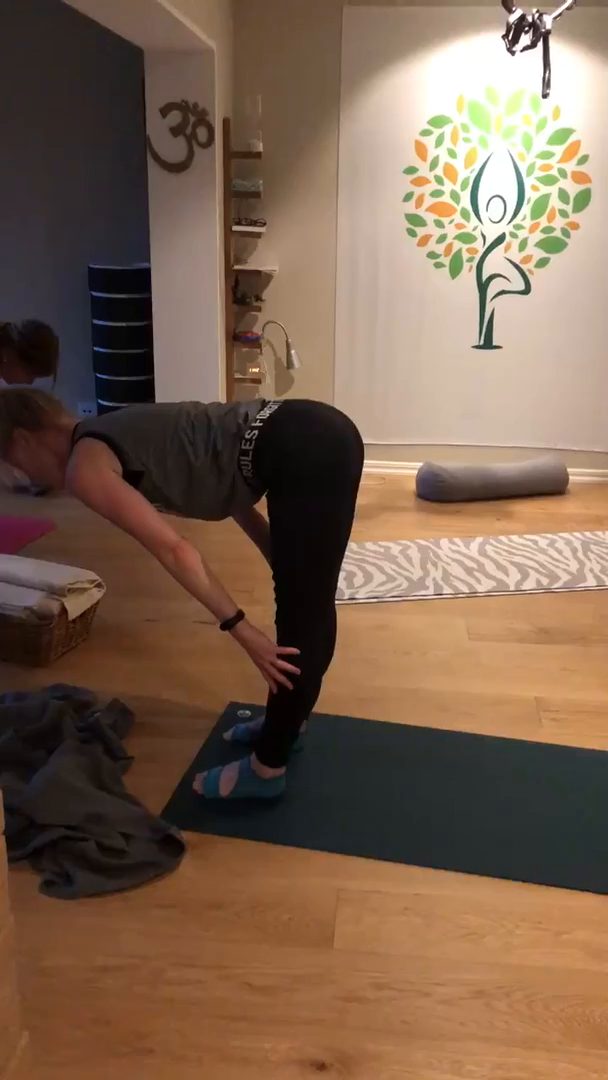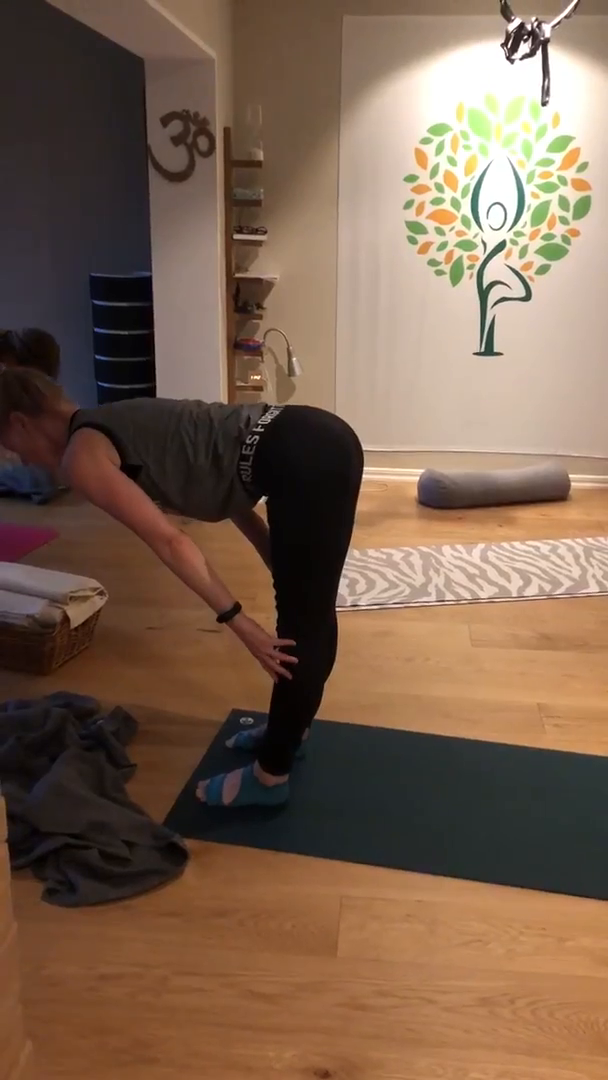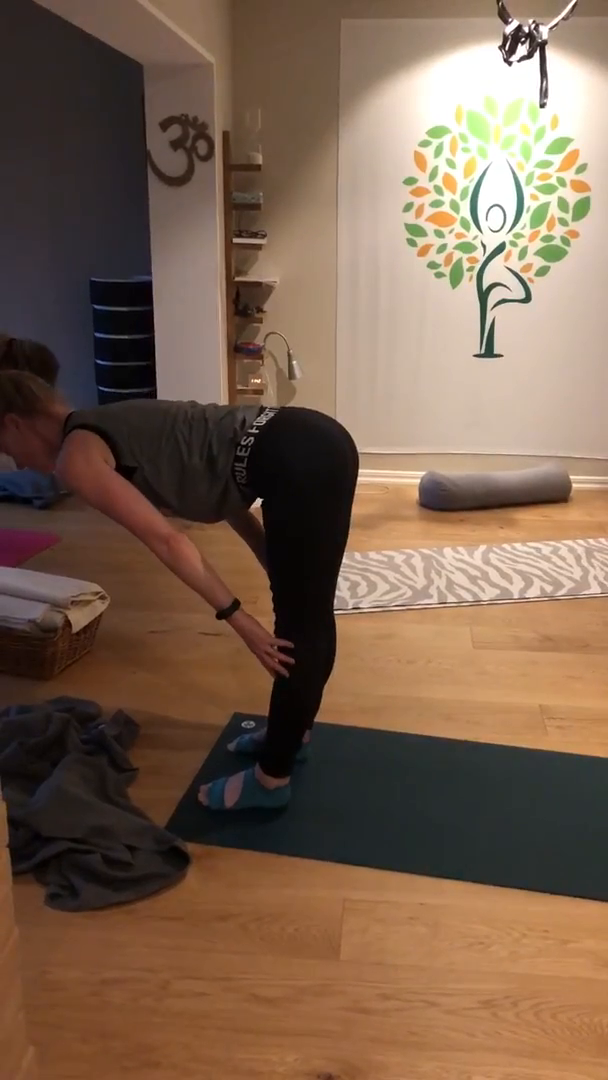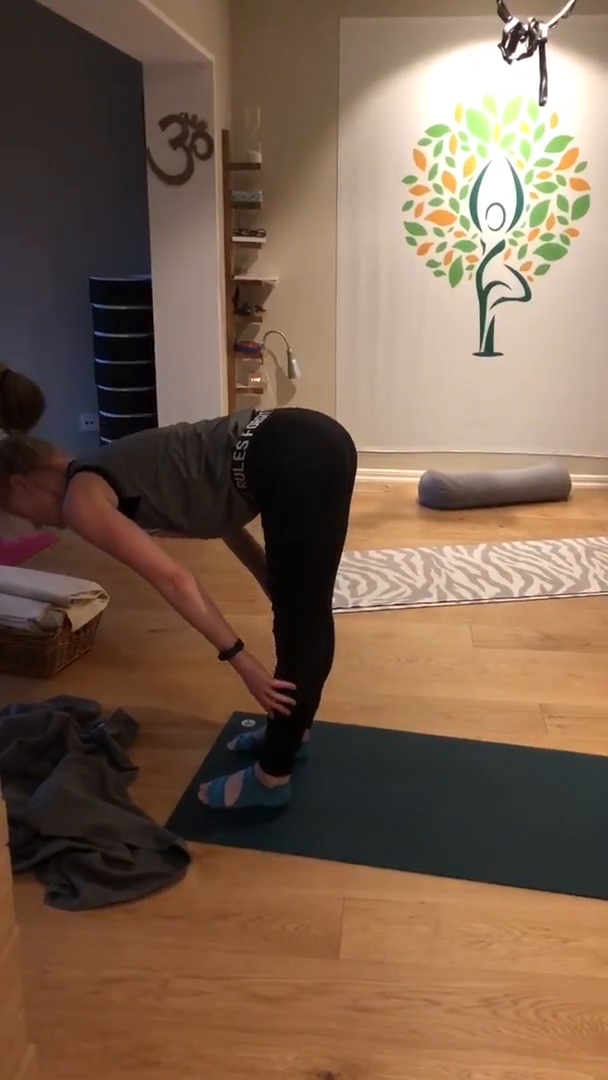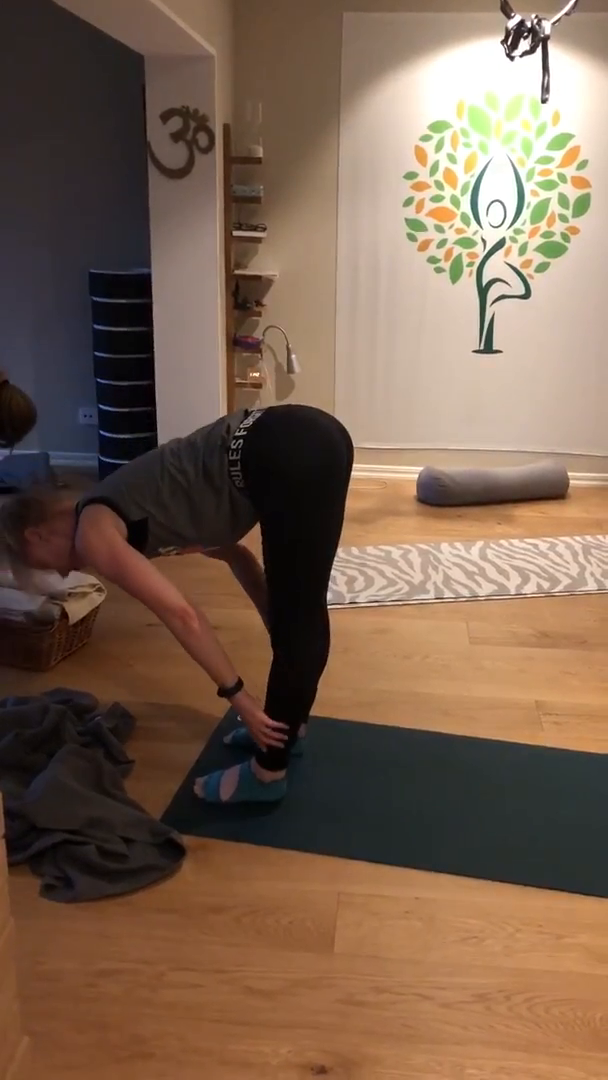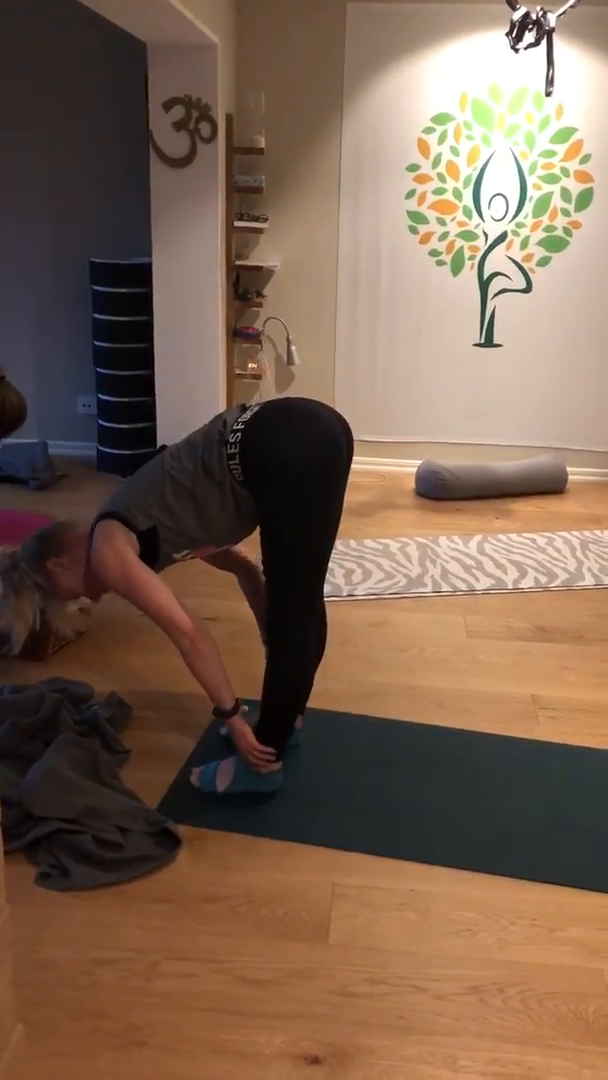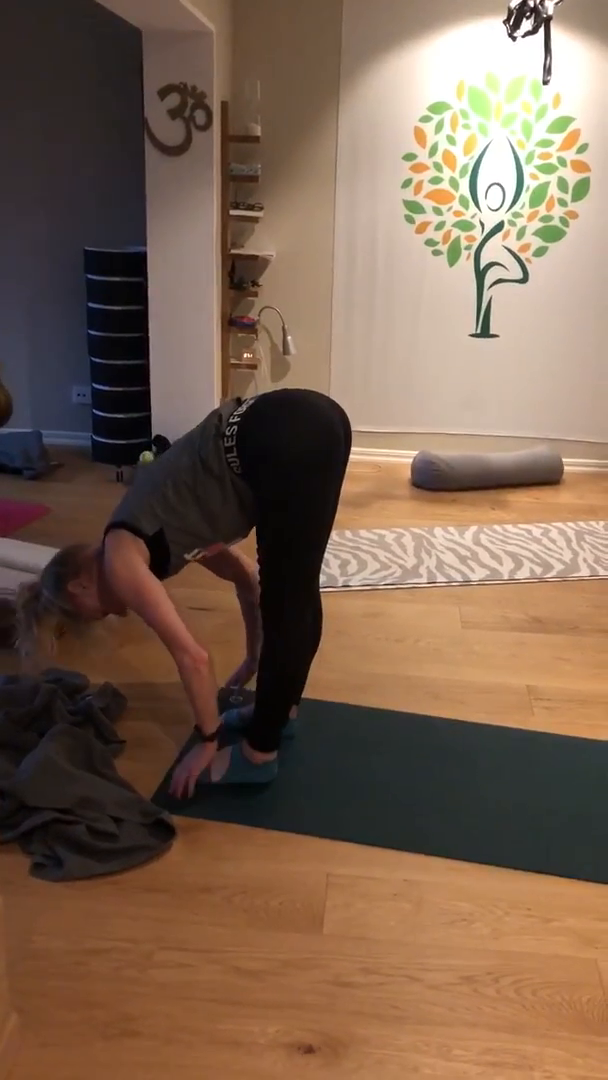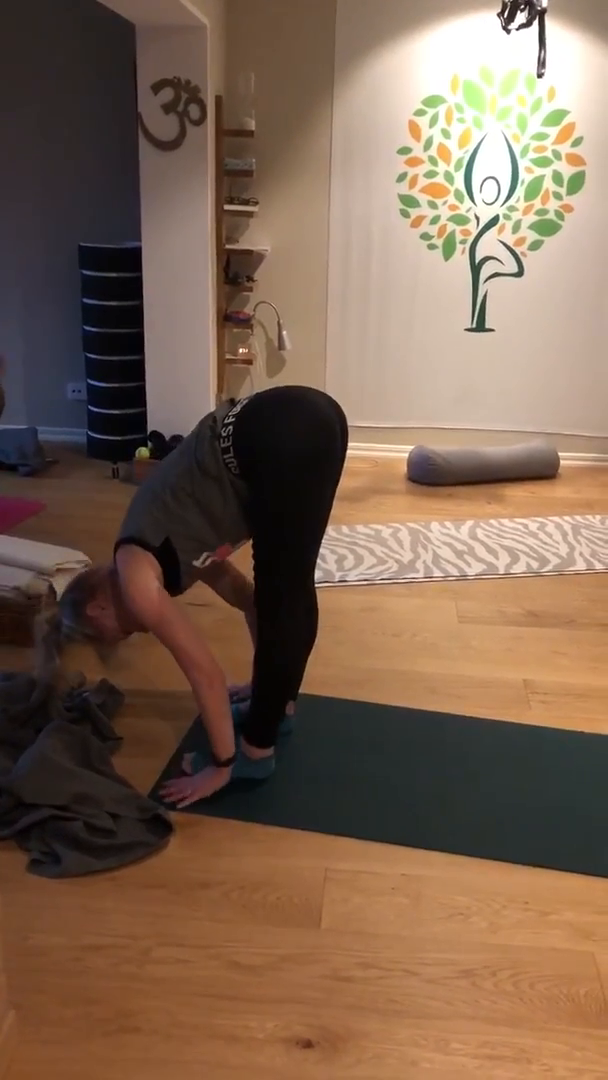
dt=0.5s
person 1, frame 1
left shoulder: (84, 467)
right shoulder: (115, 436)
left elbow: (172, 549)
right elbow: (234, 494)
left wrist: (239, 627)
right wrist: (286, 564)
left hip: (304, 456)
right hip: (321, 432)
left knee: (302, 617)
right knee: (306, 606)
left ankle: (267, 768)
right ankle: (286, 721)
person 1, frame 2
left shoulder: (81, 457)
right shoulder: (114, 426)
left elbow: (169, 542)
left wrist: (236, 621)
right wrist: (284, 568)
left hip: (302, 462)
right hip: (320, 436)
left knee: (303, 625)
right knee: (308, 615)
left ankle: (270, 776)
right ankle: (289, 729)
person 1, frame 3
left shoulder: (75, 457)
right shoulder: (106, 429)
left elbow: (166, 540)
left wrist: (236, 617)
right wrist: (283, 572)
left hip: (297, 463)
right hip: (315, 439)
left knee: (300, 629)
right knee: (305, 617)
left ankle: (272, 778)
right ankle: (292, 732)
person 1, frame 4
left shoulder: (81, 501)
right shoulder: (105, 476)
left elbow: (173, 580)
right elbow: (229, 526)
left wrist: (237, 658)
right wrist: (281, 595)
left hip: (294, 463)
right hip: (315, 440)
left knee: (301, 628)
right knee: (305, 617)
left ankle: (272, 777)
right ankle: (291, 729)
person 1, frame 5
left shoulder: (92, 534)
right shoulder: (116, 510)
left elbow: (181, 615)
right elbow: (234, 552)
left wrist: (238, 697)
right wrist: (276, 628)
left hip: (289, 459)
right hip: (310, 435)
left knee: (297, 624)
right knee: (301, 613)
left ankle: (268, 773)
right ankle: (286, 728)
person 1, frame 6
left shoulder: (106, 552)
right shoulder: (135, 532)
left elbow: (191, 637)
right elbow: (245, 567)
left wrist: (232, 719)
right wrist: (277, 655)
left hip: (288, 451)
right hip: (313, 430)
left knee: (292, 615)
right knee: (299, 604)
left ankle: (267, 762)
right ankle: (287, 718)
person 1, frame 7
left shoulder: (119, 561)
right shoulder: (147, 540)
left elbow: (193, 656)
right elbow: (246, 575)
left wrist: (207, 743)
right wrist: (253, 659)
left hip: (284, 441)
right hip: (312, 418)
left knee: (287, 609)
right knee: (294, 594)
left ankle: (260, 753)
right ankle: (281, 708)
person 1, frame 8
left shoulder: (134, 579)
right shoulder: (167, 557)
left elbow: (206, 675)
right elbow: (246, 595)
left wrist: (221, 766)
right wrist: (265, 683)
left hip: (283, 437)
right hip: (311, 415)
left knee: (279, 602)
right knee: (291, 589)
left ankle: (257, 749)
right ankle: (279, 704)
